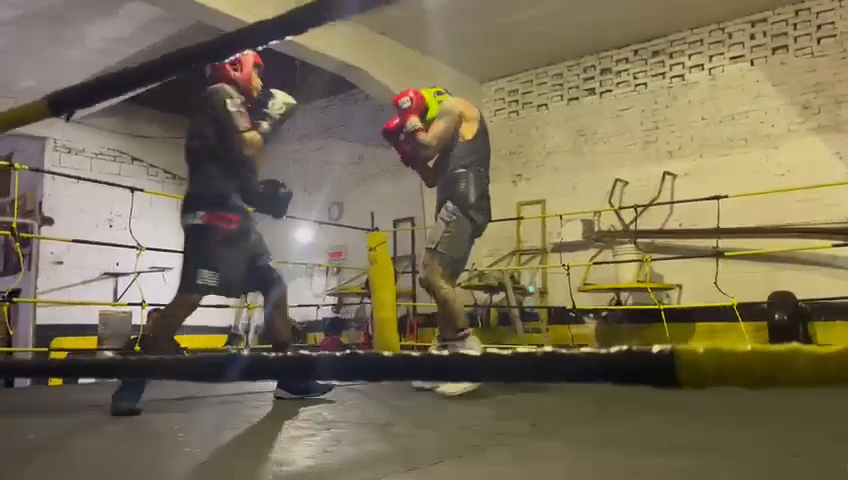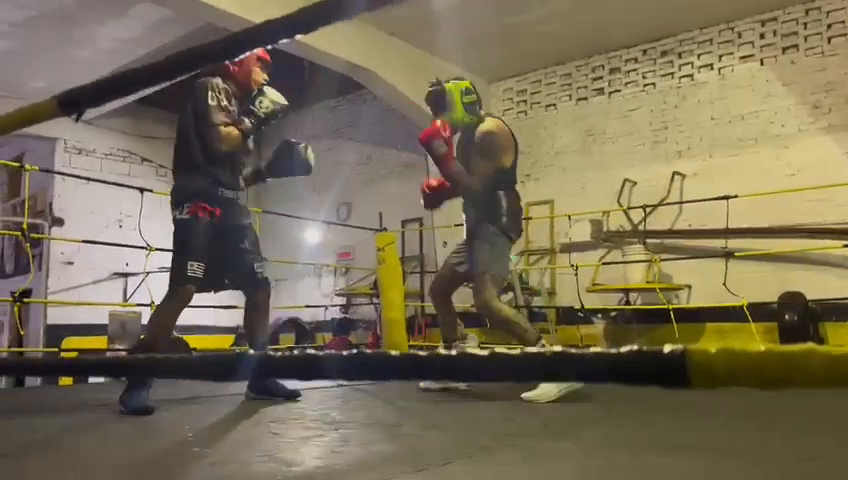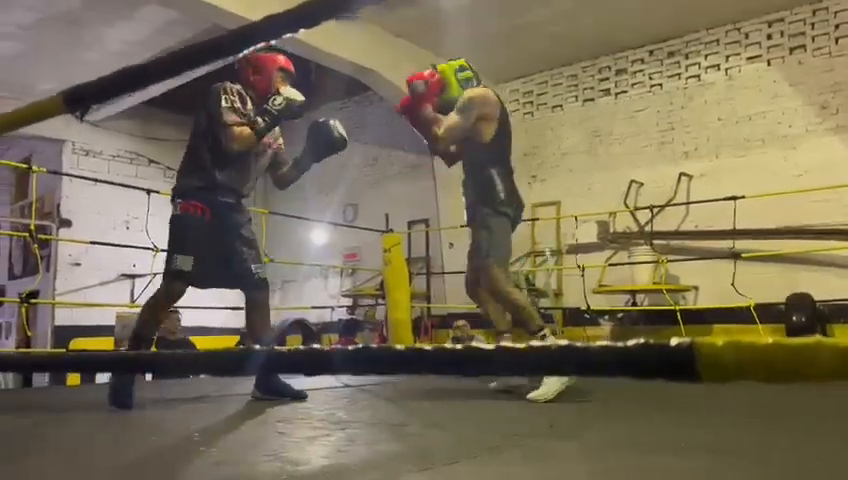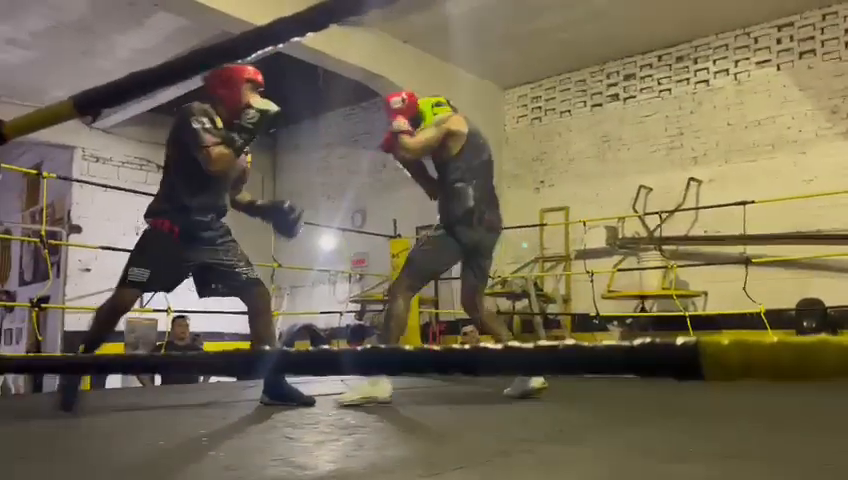
dt=0.3s
person 1, frame 1
left shoulder: (231, 103)
right shoulder: (221, 93)
right elbow: (248, 147)
left wrist: (259, 195)
right wrist: (270, 116)
left hip: (233, 212)
right hip: (212, 213)
left knee: (276, 289)
right knee: (190, 296)
left ankle: (289, 376)
right ankle: (133, 380)
person 1, frame 2
left shoulder: (242, 109)
right shoulder: (211, 87)
right elbow: (220, 141)
left wrist: (272, 167)
right wrist: (256, 116)
left hip: (230, 208)
right hip: (198, 203)
left knee: (259, 288)
right knee: (182, 291)
left ankle: (258, 376)
right ankle: (137, 383)
person 1, frame 3
left shoulder: (266, 124)
right shoulder: (227, 92)
left elbow: (281, 179)
right elbow: (233, 140)
left wrist: (312, 152)
right wrist: (271, 114)
left hip: (233, 209)
right hip: (198, 204)
left knee: (258, 289)
right knee: (174, 286)
left ankle: (264, 375)
right ankle: (129, 370)
person 1, frame 4
left shoulder: (239, 132)
right shoulder: (196, 113)
right elbow: (214, 161)
left wrist: (266, 209)
right wrist: (247, 129)
left hip: (212, 229)
right hip: (172, 224)
left knee: (258, 293)
right knee: (125, 297)
left ankle: (273, 382)
right ankle: (77, 369)
person 2, frame 1
left shoulder: (454, 105)
right shoulder: (455, 136)
left elbow: (428, 147)
right elbow: (432, 177)
left wrist: (409, 117)
right wrist: (403, 143)
left hip: (462, 203)
right hip: (462, 206)
left knee: (432, 275)
right knee: (442, 283)
left ankle: (470, 353)
person 2, frame 2
left shoulder: (490, 131)
right shoulder: (464, 137)
left elbow: (474, 187)
left wrist: (442, 155)
right wrist: (441, 189)
left hip: (496, 225)
right hip: (479, 227)
left knee: (486, 301)
right knee: (439, 290)
person 2, frame 3
left shoulder: (478, 97)
right shoulder: (469, 110)
left elbow: (442, 137)
right elbow: (450, 155)
left wrist: (423, 104)
right wrist: (420, 114)
left hip: (492, 204)
right hip: (486, 204)
left knee: (494, 283)
right knee: (477, 285)
person 2, frame 4
left shoulder: (449, 121)
right shoulder: (470, 139)
left elbow: (407, 149)
right elbow: (437, 191)
left wrist: (399, 117)
right wrist: (412, 163)
left hip: (461, 223)
right hip: (486, 225)
left knee: (401, 290)
right knee: (474, 305)
left ankle: (379, 379)
